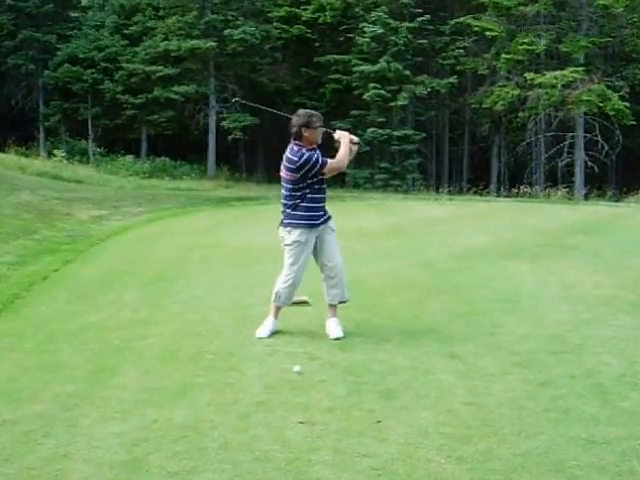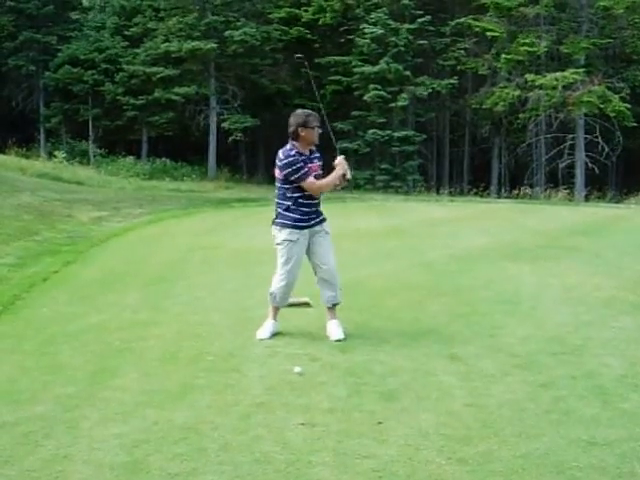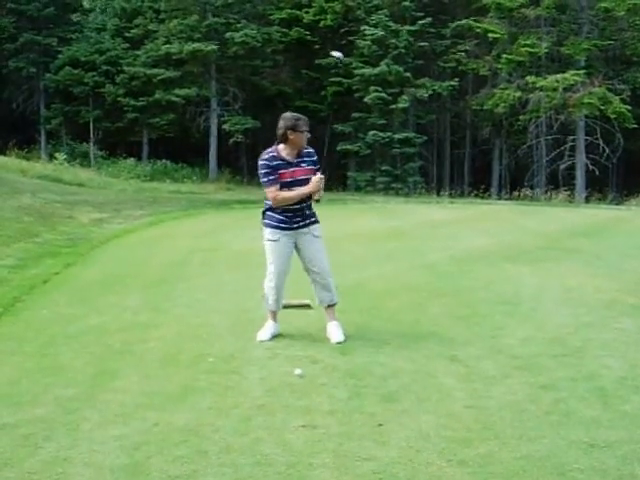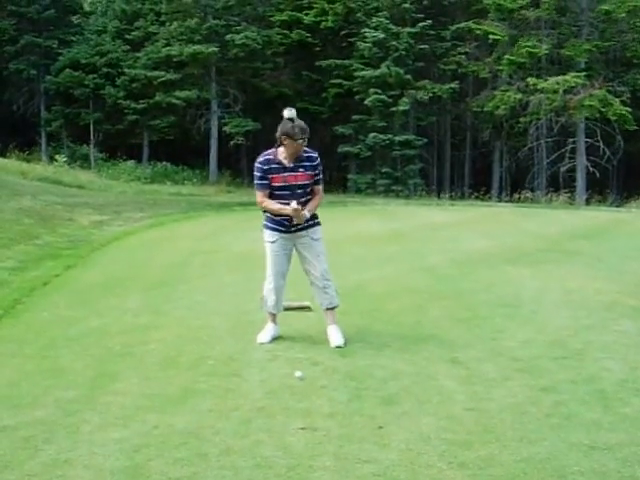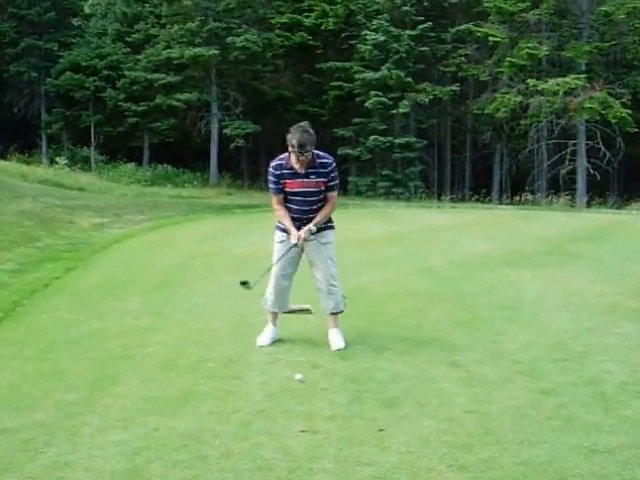
dt=0.3s
person 1, frame 1
left shoulder: (307, 150)
right shoulder: (299, 157)
left elbow: (327, 170)
right elbow: (338, 165)
left wrist: (347, 147)
right wrist: (344, 141)
left hip: (321, 222)
right hip: (298, 226)
left knee: (334, 267)
right knee: (292, 274)
left ankle: (332, 318)
right ankle: (272, 318)
person 1, frame 2
left shoulder: (313, 152)
right shoulder: (289, 157)
left elbow: (320, 185)
right elbow: (316, 189)
left wrist: (339, 176)
right wrist: (339, 170)
left hip: (316, 224)
right hip: (291, 227)
left knee: (328, 270)
right knee: (286, 274)
left ankle: (332, 320)
right ankle: (272, 320)
person 1, frame 3
left shoulder: (310, 155)
right shoulder: (268, 159)
left elbow: (316, 187)
right elbow: (273, 198)
left wrist: (317, 191)
right wrist: (306, 189)
left hip: (307, 225)
right hip: (277, 228)
left knee: (321, 271)
right knee: (275, 275)
left ankle: (332, 322)
right ankle: (272, 322)
person 1, frame 4
left shoulder: (312, 159)
right shoulder: (264, 162)
left elbow: (318, 193)
right elbow: (262, 201)
left wrist: (306, 212)
right wrist: (287, 210)
left hip: (308, 228)
right hip: (277, 230)
left knee: (320, 275)
right knee: (274, 277)
left ankle: (332, 325)
right ankle: (272, 324)
person 1, frame 5
left shoulder: (327, 164)
right shoulder: (277, 166)
left elbow: (331, 202)
right elbow: (277, 205)
left wrist: (310, 229)
right wrist: (292, 231)
left hip: (320, 231)
right hip: (286, 231)
left knee: (327, 278)
right knee: (279, 278)
left ankle: (334, 328)
right ankle: (272, 326)
